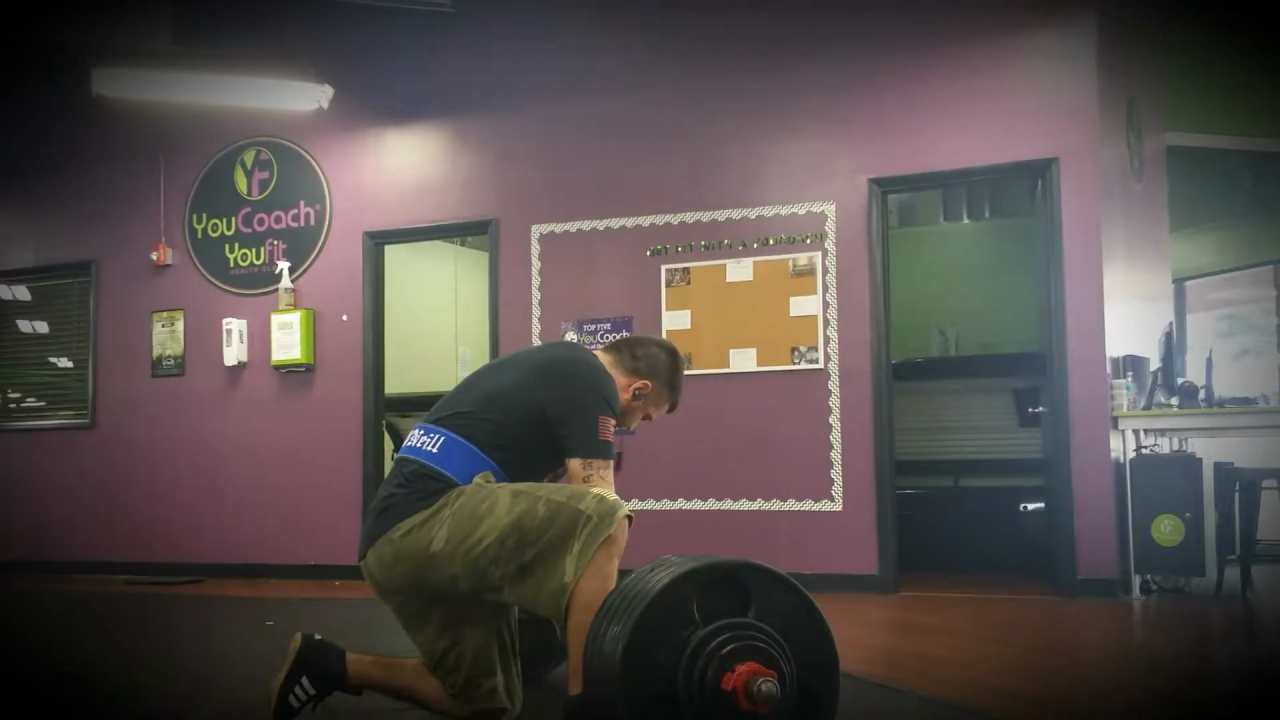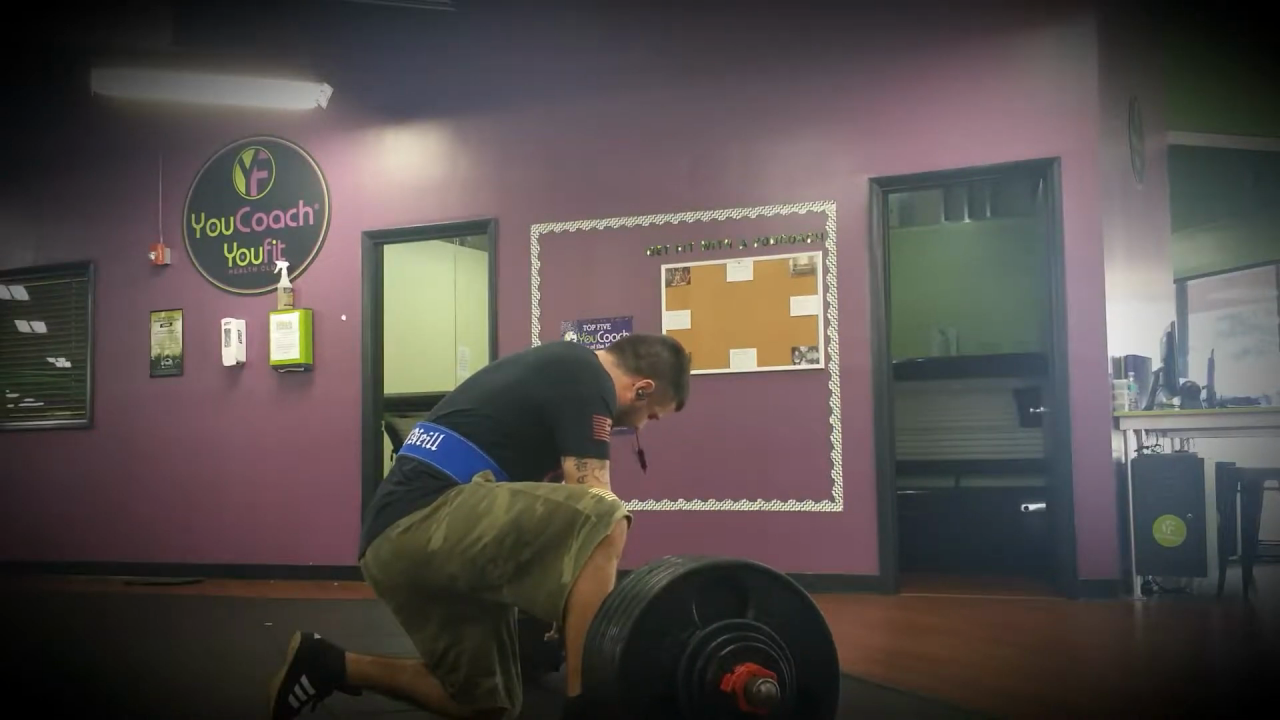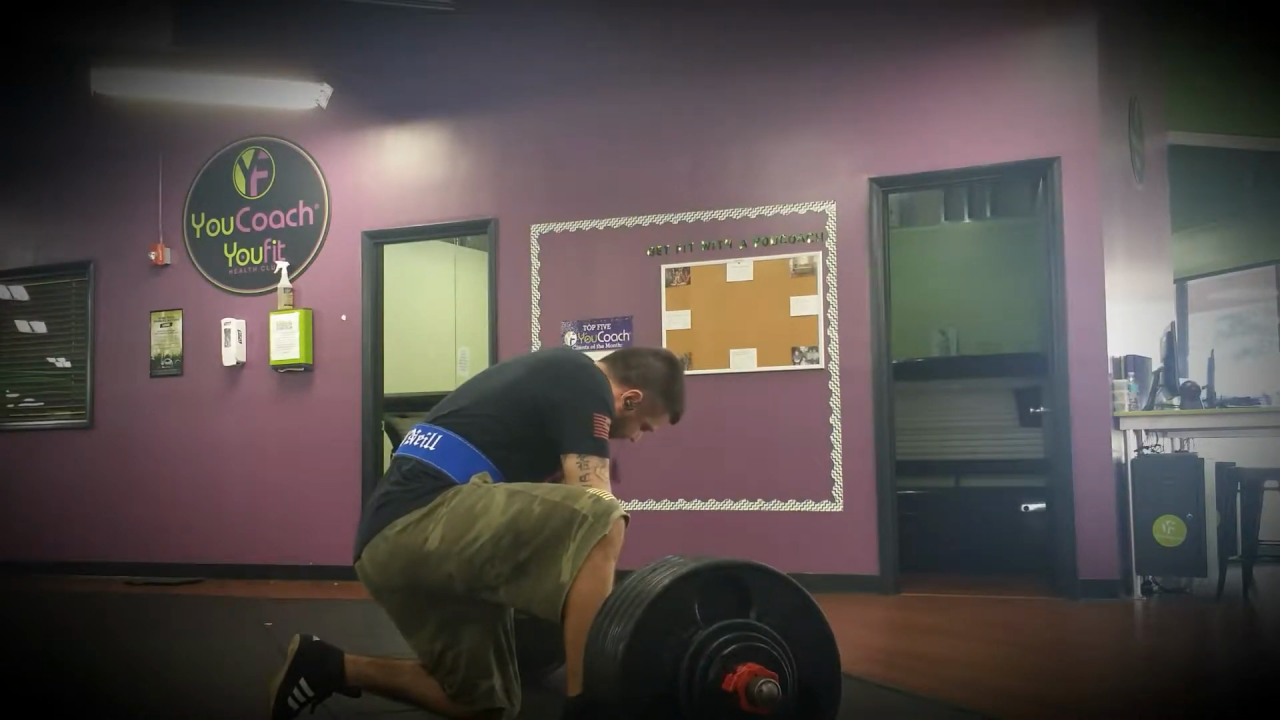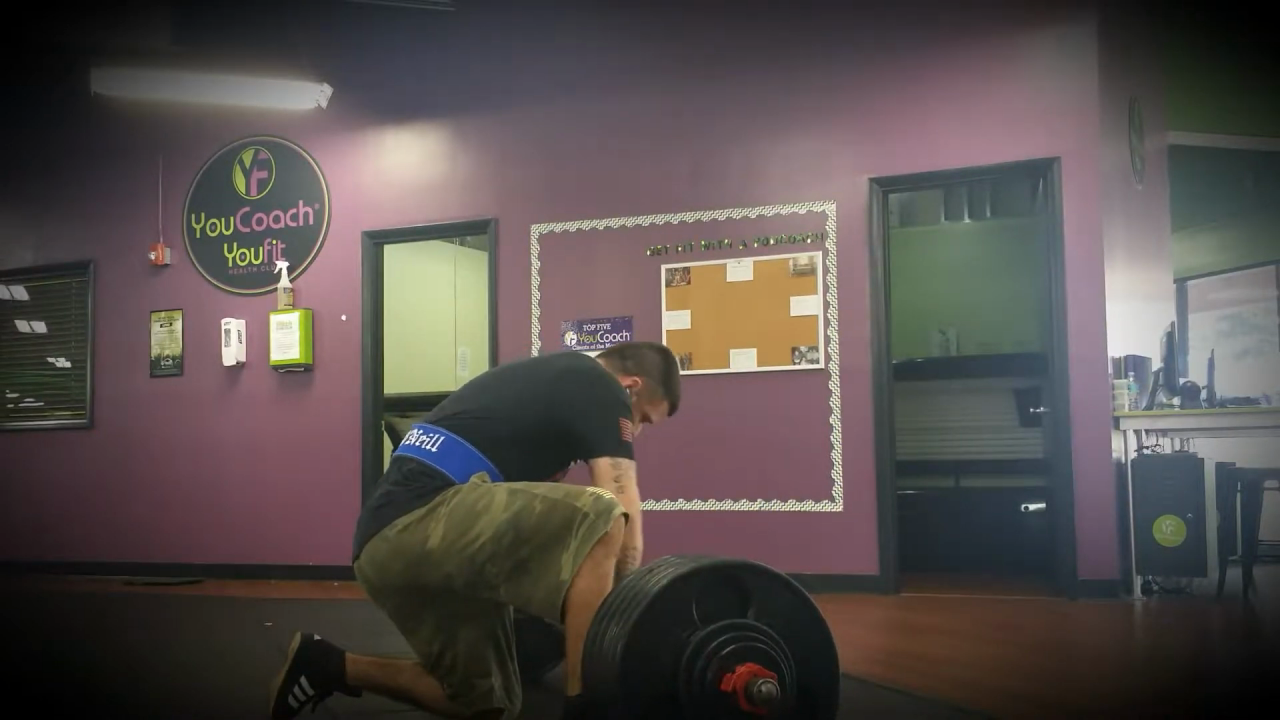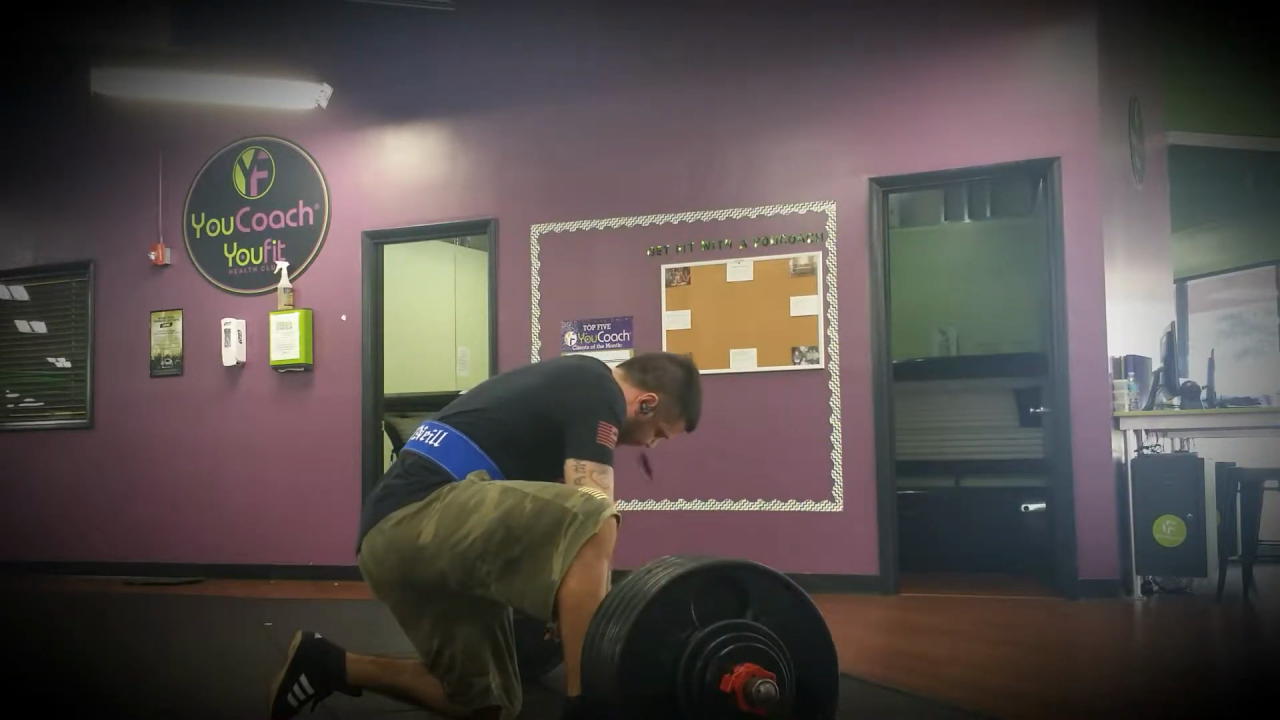
dt=1s
person 1, frame 1
left shoulder: (551, 370)
right shoulder: (590, 382)
left elbow: (536, 503)
right elbow: (595, 507)
left hip: (393, 538)
right hip: (425, 524)
right knee: (604, 522)
left ankle: (329, 666)
person 1, frame 2
left shoulder: (557, 370)
right shoulder: (587, 380)
left elbow: (548, 500)
right elbow: (593, 512)
left wrist: (559, 595)
left hip: (396, 537)
right hip: (425, 523)
right knee: (603, 523)
left ankle: (327, 666)
person 1, frame 3
left shoulder: (551, 376)
right shoulder: (585, 383)
left elbow: (549, 508)
right elbow: (593, 509)
left hip: (390, 541)
right hip: (421, 524)
right knee: (600, 523)
left ankle: (325, 668)
person 1, frame 4
left shoulder: (547, 380)
right shoulder: (597, 387)
left elbow: (540, 510)
right elbow: (621, 510)
left hip: (386, 542)
right hip: (420, 524)
right knee: (598, 520)
left ankle: (327, 666)
person 1, frame 5
left shoulder: (567, 384)
right shoulder: (598, 393)
left elbow: (548, 513)
right elbow: (586, 517)
left wrist: (564, 612)
left hip: (392, 535)
right hip: (419, 517)
right knee: (590, 522)
left ankle: (327, 665)
